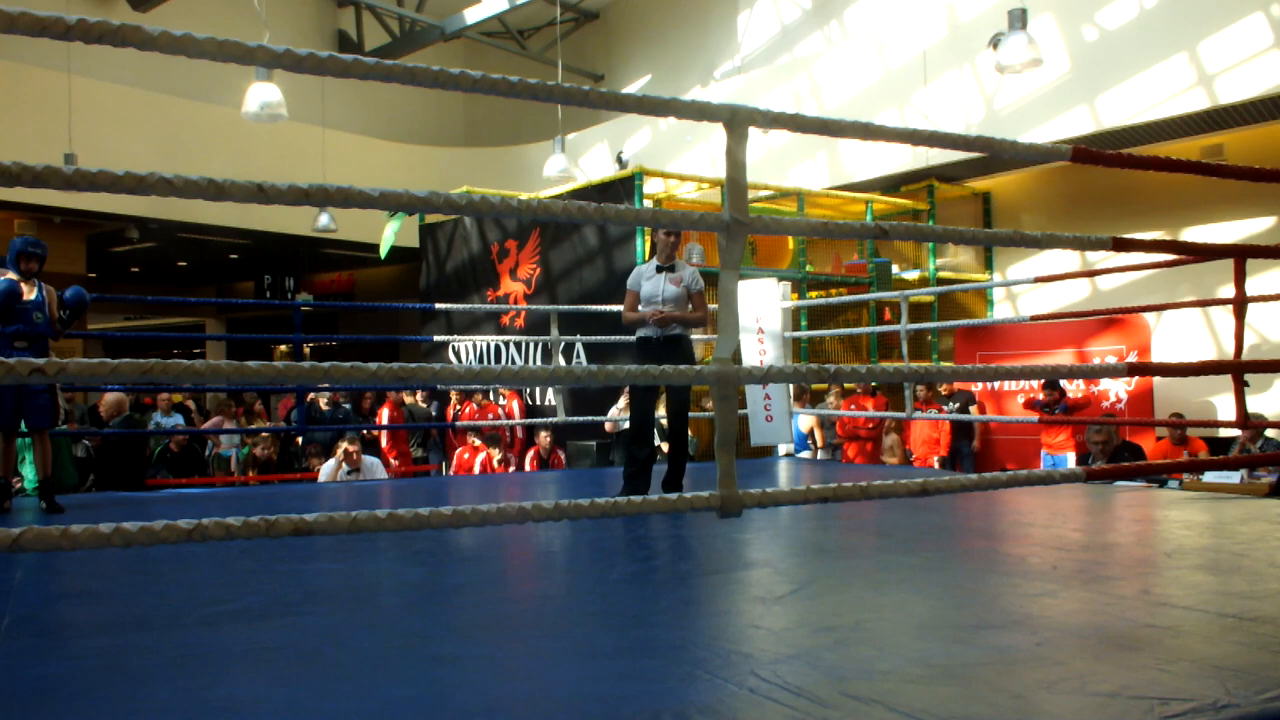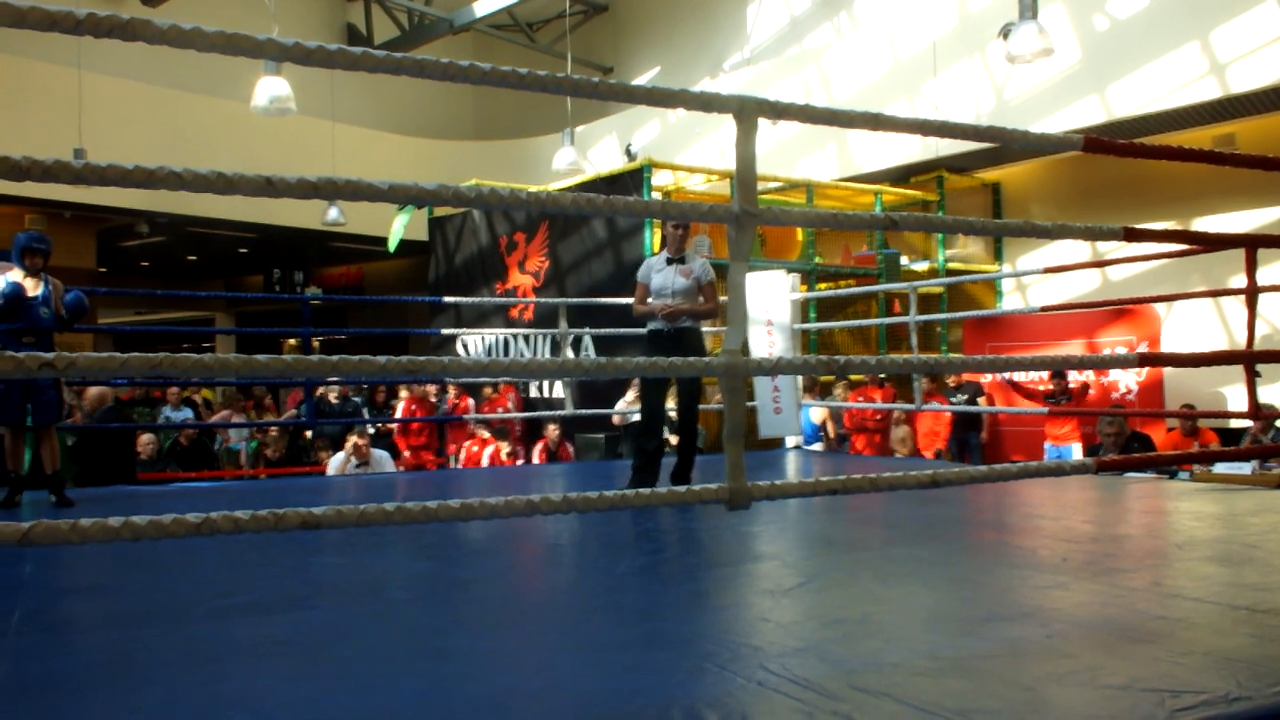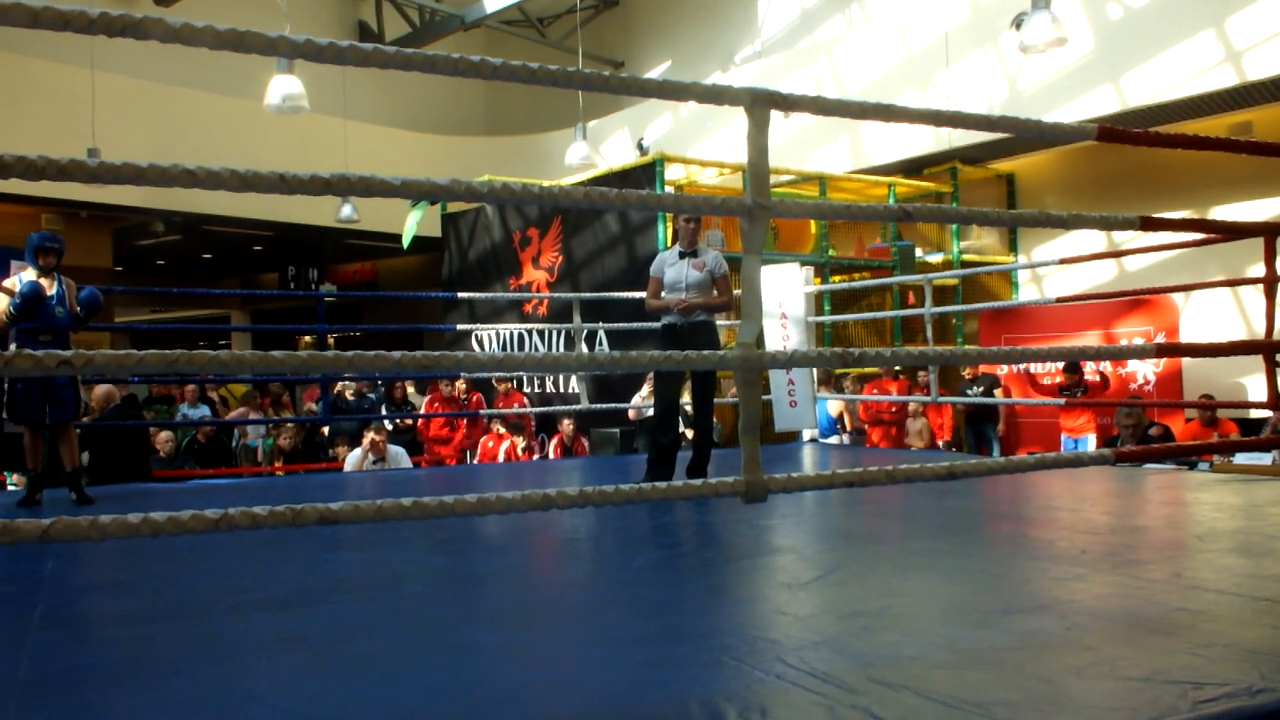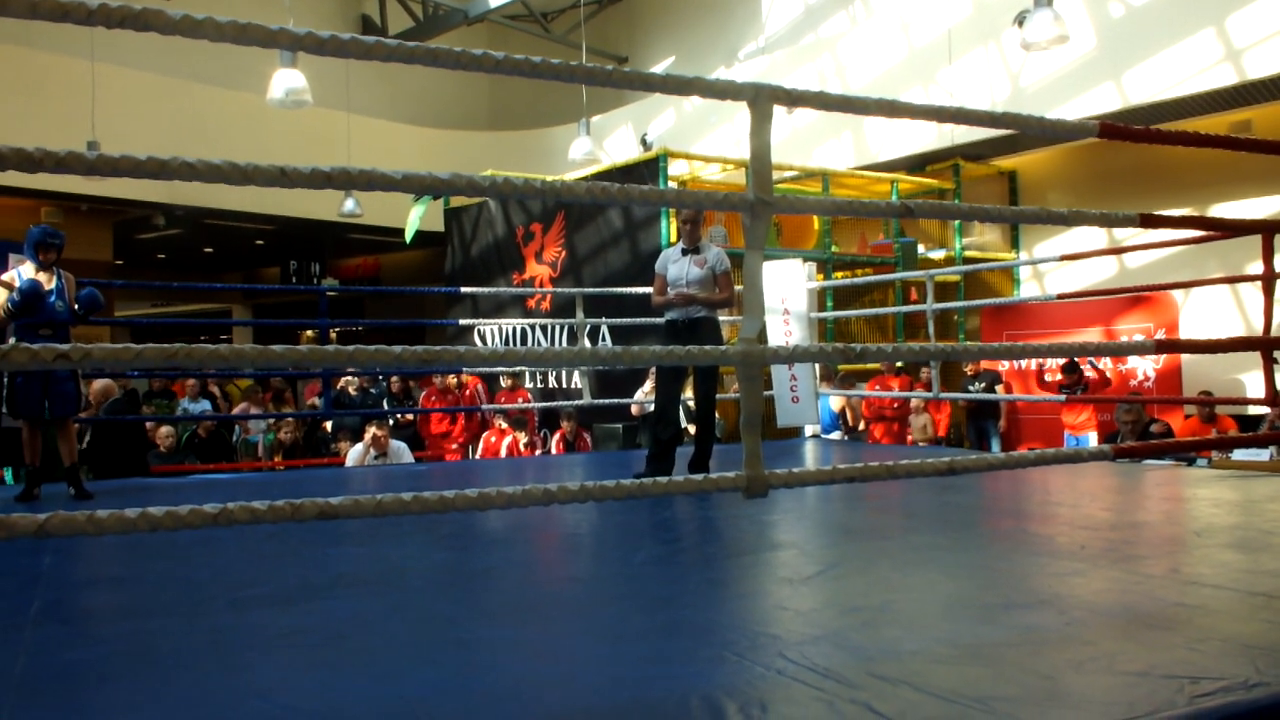
dt=0.5s
person 1, frame 1
left shoulder: (47, 292)
left elbow: (55, 333)
left wrist: (69, 314)
left hip: (38, 362)
left knee: (41, 430)
left ankle: (46, 492)
person 1, frame 2
left shoulder: (54, 285)
left elbow: (59, 326)
left wrist: (70, 316)
left hip: (43, 357)
left knee: (47, 424)
left ankle: (55, 486)
person 1, frame 3
left shoulder: (67, 285)
left elbow: (74, 326)
left wrist: (85, 313)
left knee: (65, 423)
right knee: (31, 424)
left ankle: (75, 484)
right ankle: (35, 485)
person 1, frame 4
left shoulder: (66, 279)
left wrist: (82, 310)
left knee: (64, 418)
right knee: (30, 419)
left ankle: (74, 479)
right ankle: (32, 480)
person 2, frame 1
left shoulder: (689, 273)
right shoulder: (640, 272)
left elbow: (702, 317)
right elbow: (626, 316)
left wrist: (675, 317)
right wrist: (647, 316)
left hip: (677, 348)
right hip: (646, 347)
left knee: (678, 418)
right knee: (640, 416)
left ankle: (673, 486)
right ankle: (634, 487)
person 2, frame 2
left shoulder: (700, 265)
right shoulder: (650, 265)
left elbow: (713, 308)
right elbow: (637, 308)
left wrist: (684, 310)
right wrist: (655, 309)
left hip: (688, 340)
right hip: (657, 340)
left knee: (688, 410)
right knee: (650, 408)
left ankle: (682, 478)
right ankle: (642, 479)
person 2, frame 3
left shoulder: (713, 258)
right shoulder: (663, 259)
left elbow: (727, 301)
right elbow: (650, 302)
left wrist: (698, 304)
right wrist: (670, 303)
left hip: (702, 334)
right hip: (670, 334)
left knee: (703, 404)
right knee: (665, 403)
left ankle: (698, 472)
right ankle: (657, 474)
person 2, frame 4
left shoulder: (716, 254)
right shoulder: (667, 256)
left elbow: (728, 298)
right elbow: (655, 299)
left wrist: (697, 299)
right wrist: (671, 299)
left hip: (705, 330)
right hip: (674, 330)
left knee: (705, 400)
right knee: (665, 398)
left ankle: (700, 468)
right ankle: (658, 468)
